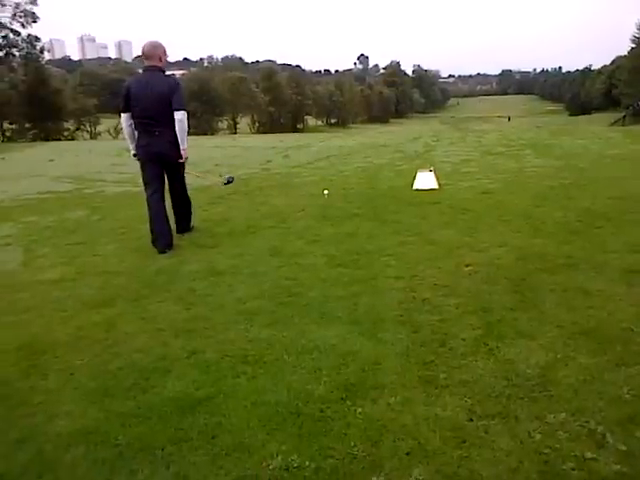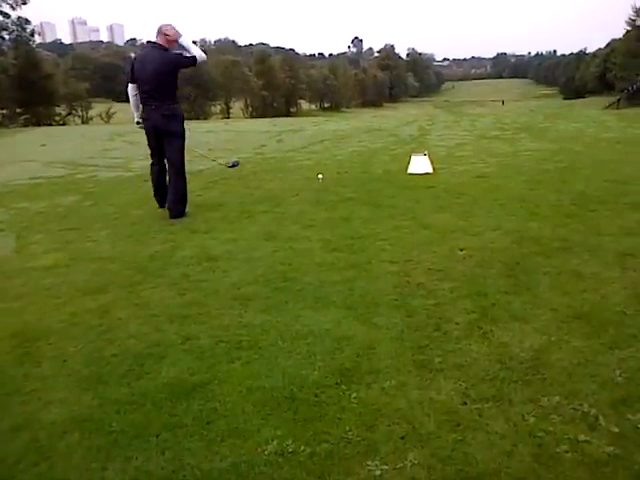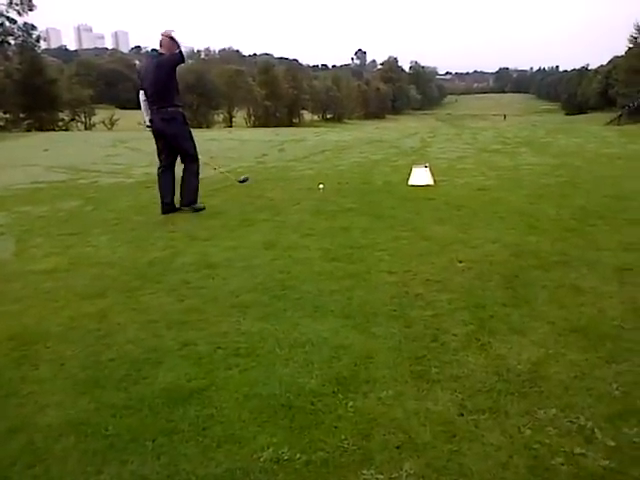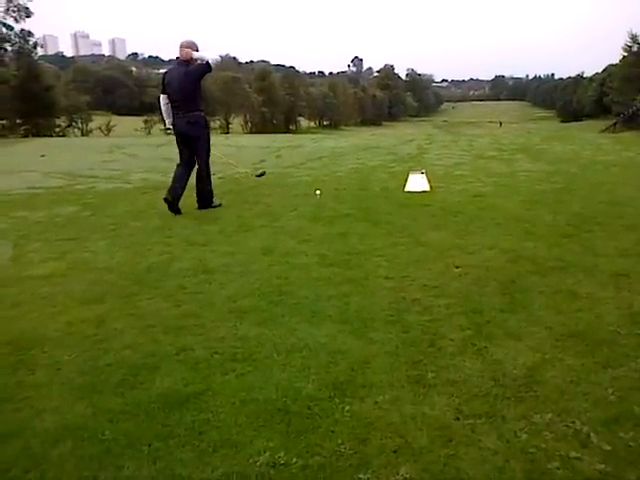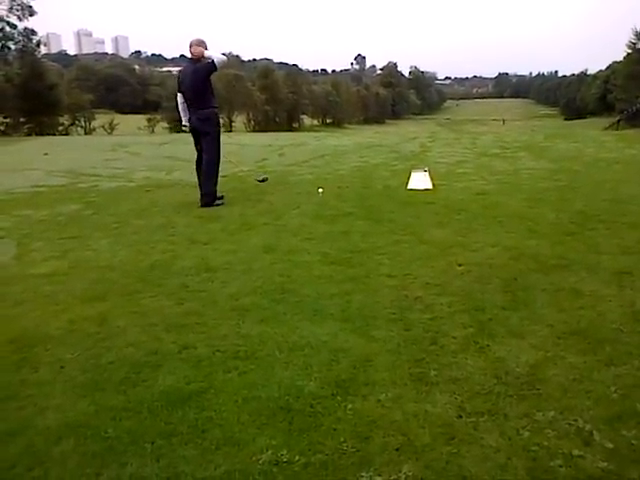
dt=0.7s
person 1, frame 1
left shoulder: (131, 85)
right shoulder: (171, 83)
left elbow: (125, 120)
right elbow: (180, 116)
left wrist: (133, 148)
right wrist: (183, 146)
left hip: (146, 145)
right hip: (170, 143)
left knee: (154, 192)
right knee: (177, 186)
left ankle: (162, 242)
right ankle: (183, 225)
person 1, frame 2
left shoulder: (138, 58)
right shoulder: (169, 59)
left elbow: (132, 89)
right elbow: (201, 57)
left wrist: (137, 116)
right wrist: (181, 39)
left hip: (149, 116)
right hip: (169, 115)
left knee: (157, 160)
right knee: (175, 163)
left ankle: (161, 199)
right ankle: (176, 208)
person 1, frame 3
left shoulder: (146, 67)
right shoulder: (165, 63)
left elbow: (143, 96)
left wrist: (149, 121)
right wrist: (173, 35)
left hip: (156, 120)
right hip: (172, 118)
left knee: (165, 163)
right knee: (190, 159)
left ankle: (167, 204)
right ankle: (188, 202)
person 1, frame 4
left shoulder: (168, 74)
right shoulder: (192, 71)
left elbow: (163, 100)
left wrist: (169, 123)
right wrist: (195, 56)
left hip: (178, 123)
right hip: (195, 121)
left knee: (186, 162)
right knee: (203, 162)
left ankle: (172, 196)
right ankle: (205, 201)
person 1, frame 5
left shoulder: (183, 72)
right shoulder: (201, 68)
left elbow: (180, 98)
right elbow: (222, 59)
left wrist: (185, 120)
right wrist: (205, 54)
left hip: (194, 118)
right hip: (207, 117)
left knee: (202, 157)
right knee: (211, 157)
left ankle: (207, 193)
right ankle: (208, 198)
